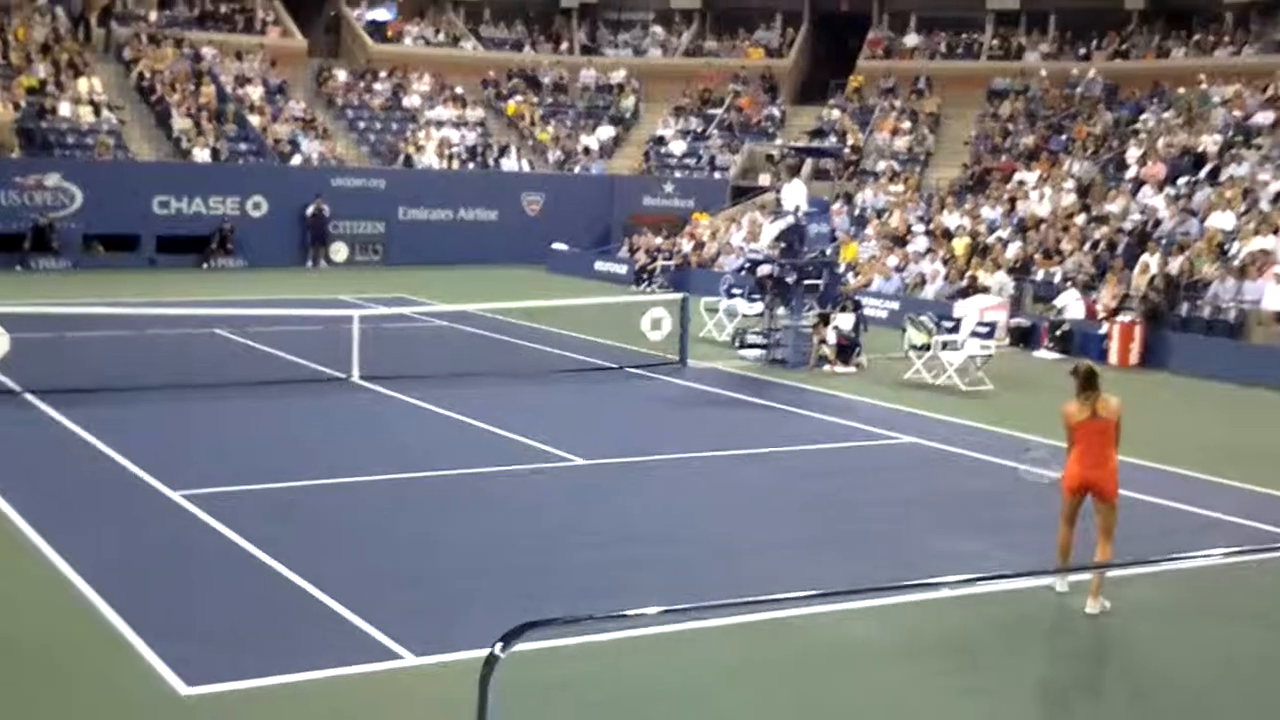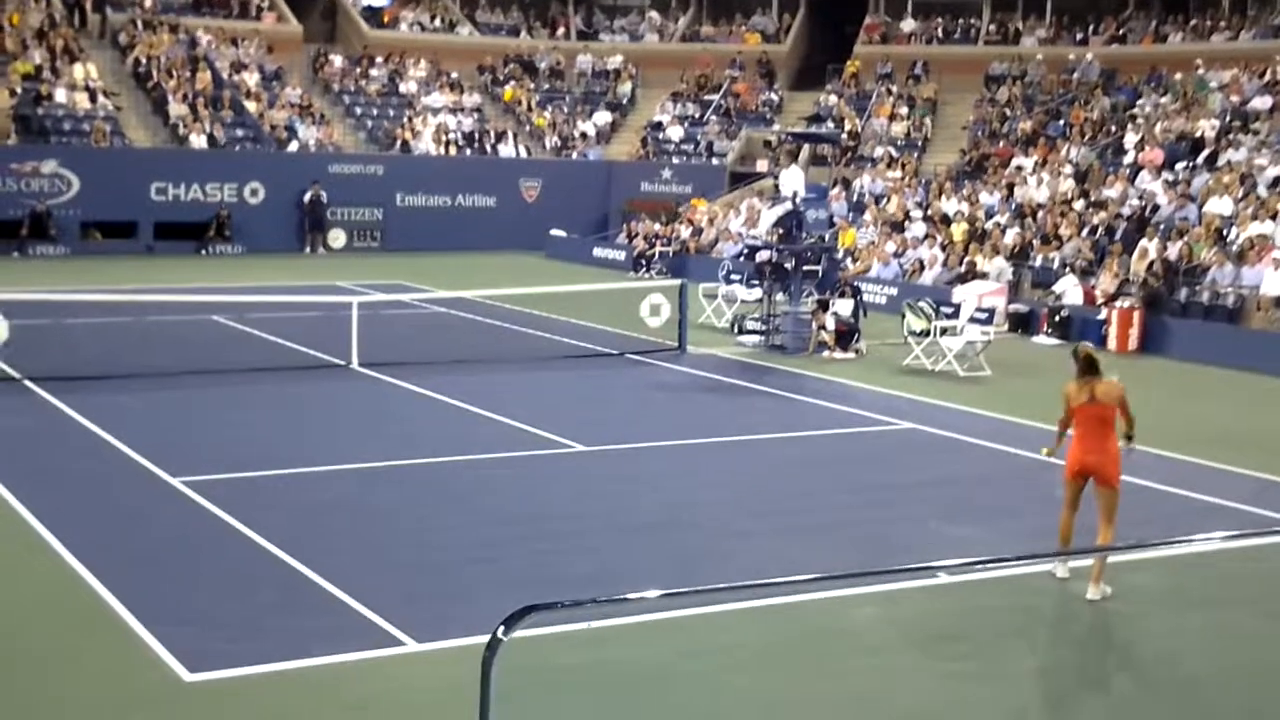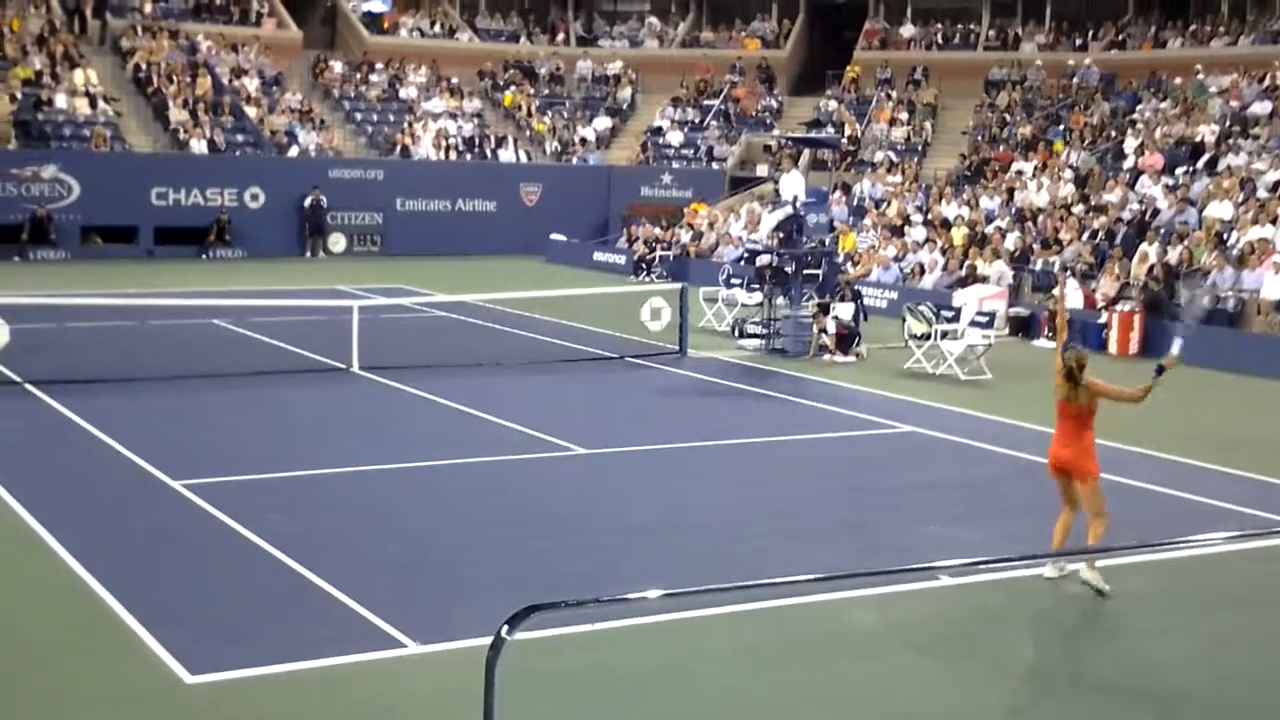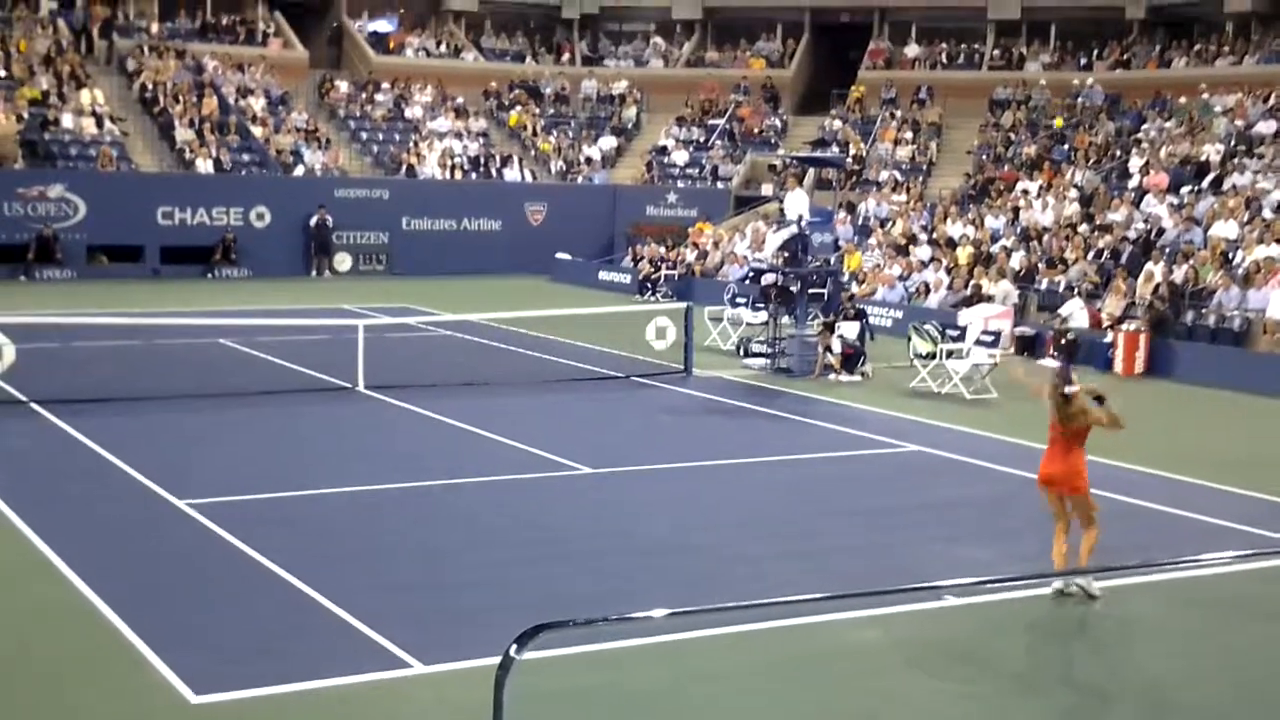
dt=0.5s
person 1, frame 1
left shoulder: (1069, 409)
right shoulder: (1114, 404)
left elbow: (1072, 444)
right elbow: (1114, 442)
left hip: (1077, 471)
right hip: (1105, 474)
left knee: (1067, 524)
right knee: (1105, 539)
left ankle: (1061, 577)
right ankle: (1094, 598)
person 1, frame 2
left shoulder: (1070, 390)
right shoulder: (1114, 387)
right elbow: (1129, 420)
left wrist: (1057, 442)
right wrist: (1129, 437)
left hip: (1078, 457)
right hip: (1106, 459)
left knee: (1069, 509)
right knee: (1106, 524)
left ankle: (1061, 564)
right ankle: (1095, 584)
person 1, frame 3
left shoulder: (1060, 378)
right shoulder: (1091, 388)
left elbow: (1060, 331)
right elbow: (1136, 397)
left wrist: (1061, 295)
right wrist: (1159, 371)
left hip: (1057, 453)
right hip: (1080, 457)
left knee: (1070, 508)
right knee: (1099, 518)
left ankle: (1054, 563)
right ankle: (1089, 567)
person 1, frame 4
left shoulder: (1055, 400)
right shoulder: (1084, 411)
left elbow: (1038, 388)
right elbow: (1116, 424)
right wrist: (1100, 401)
left hip: (1048, 472)
right hip: (1070, 473)
left knee: (1062, 527)
right knee: (1090, 527)
left ankle: (1060, 577)
right ankle: (1082, 576)
